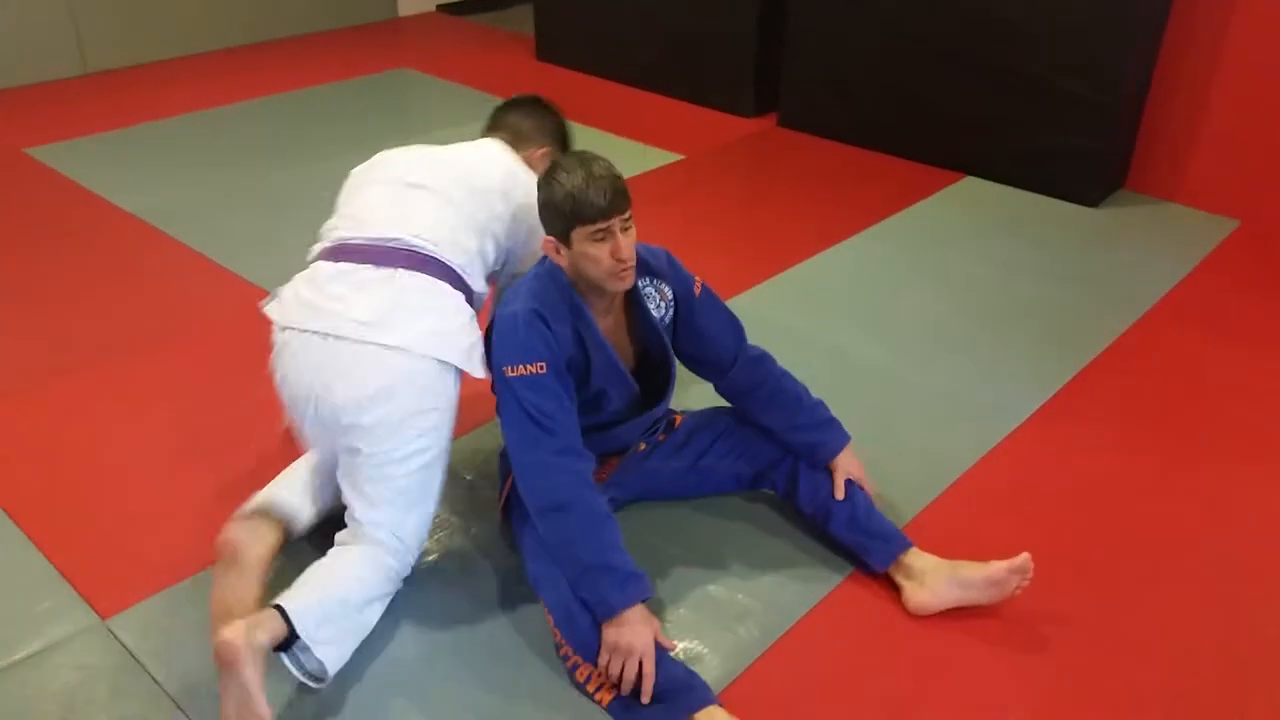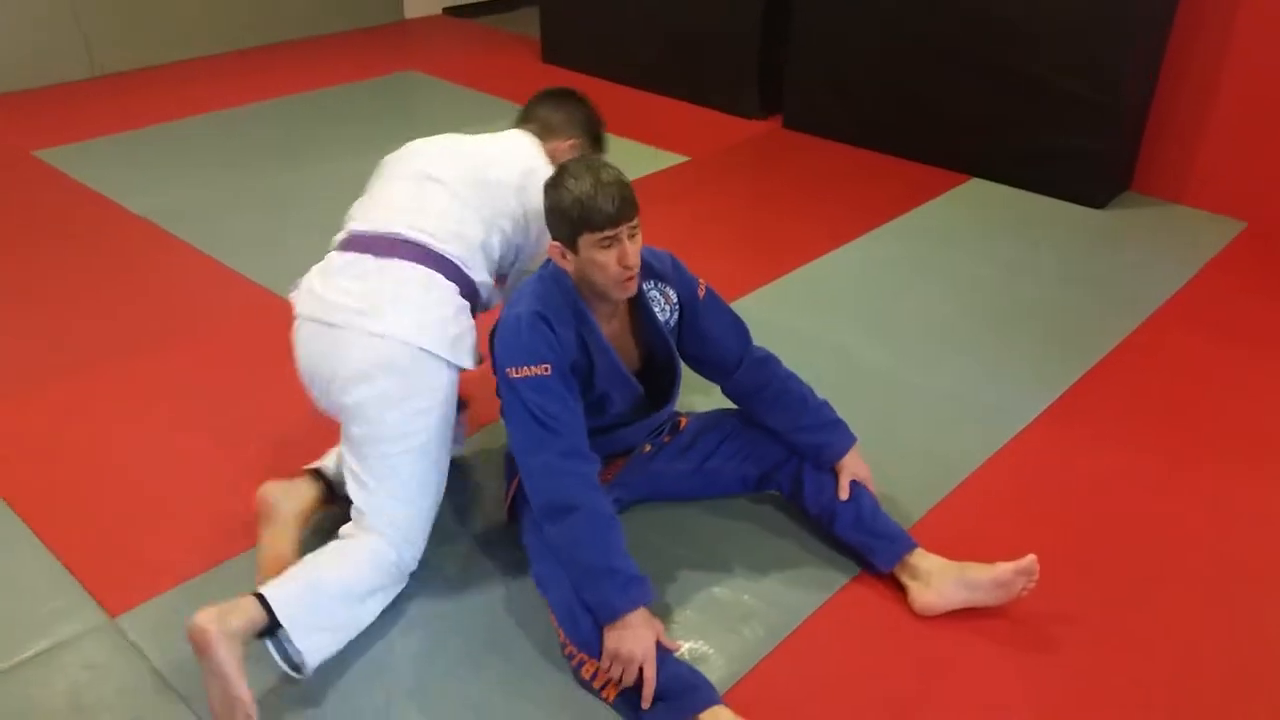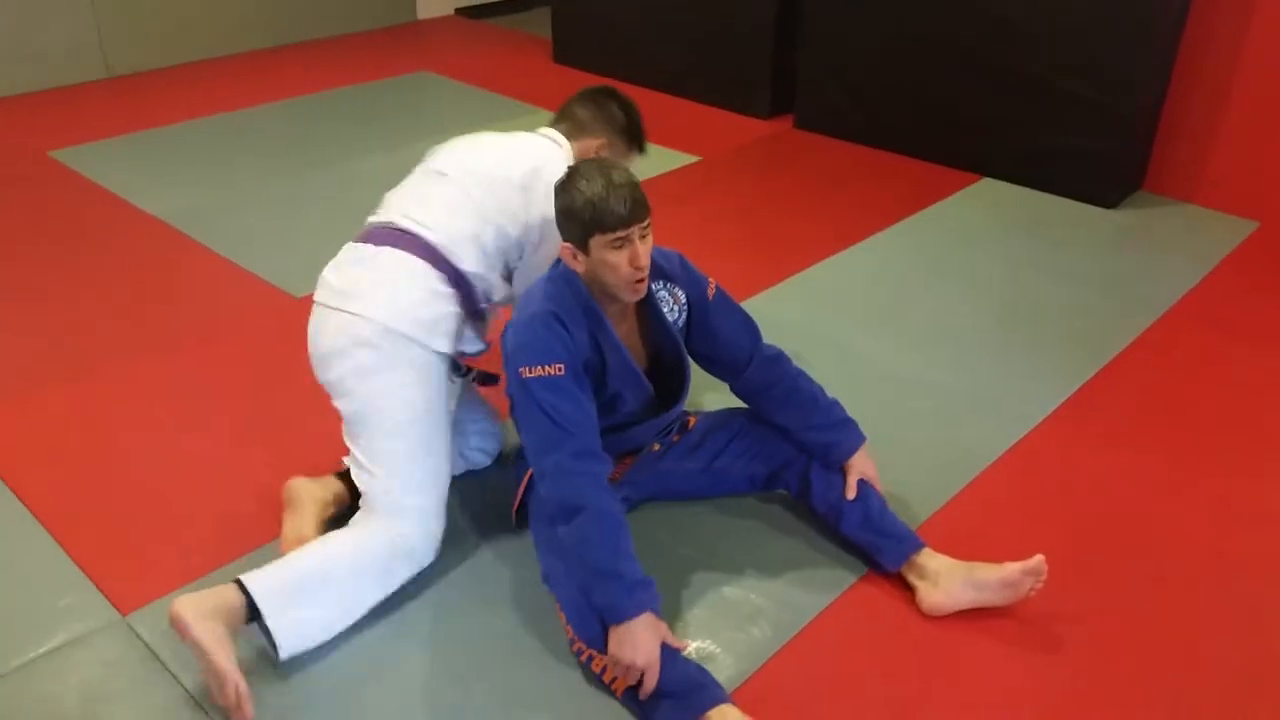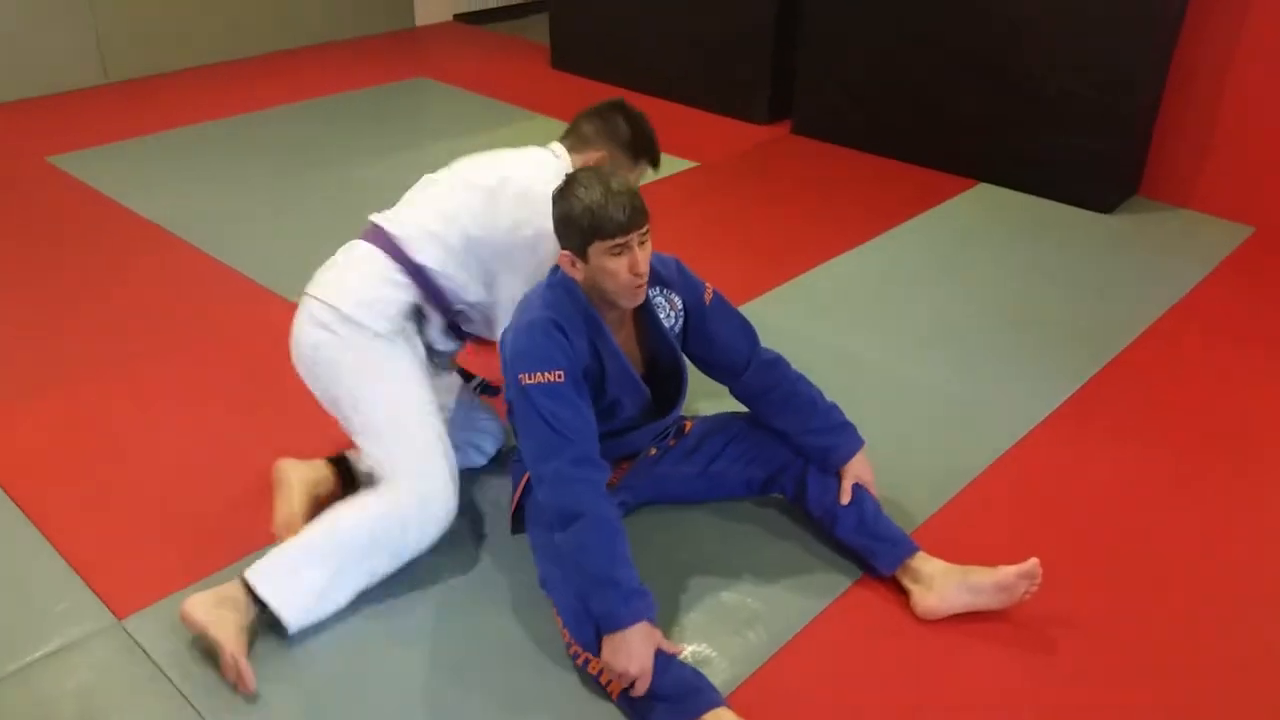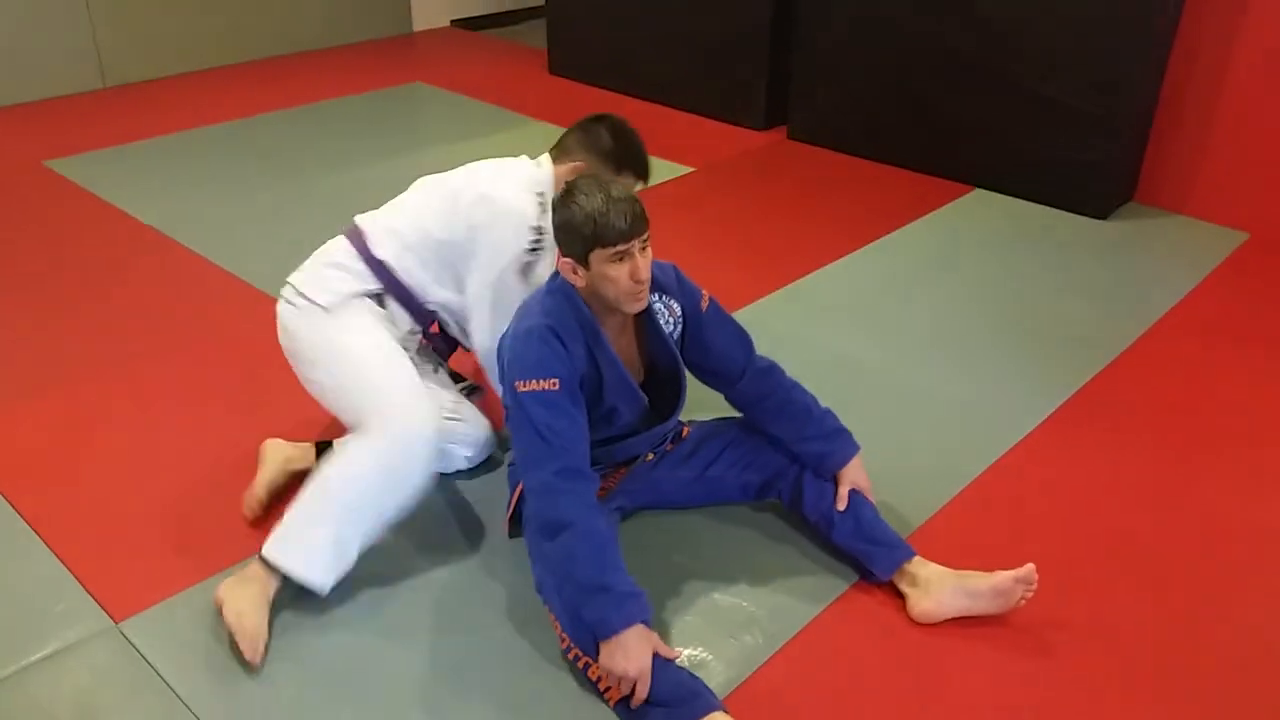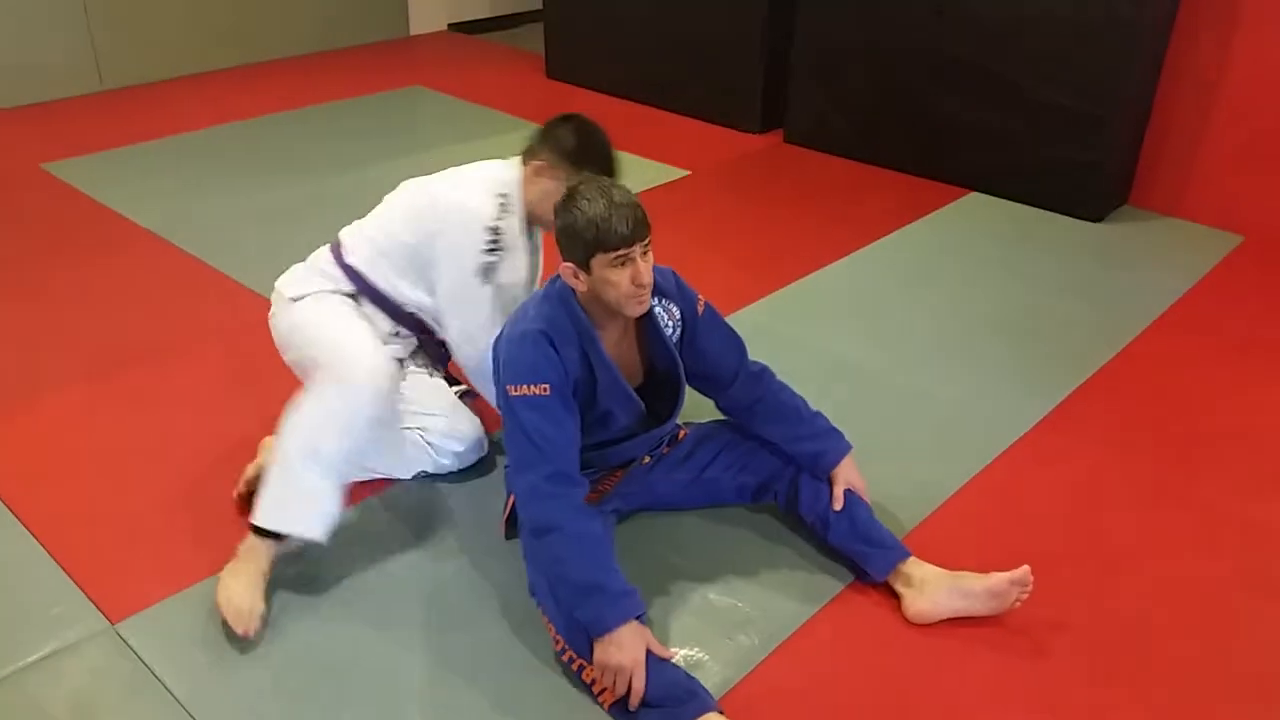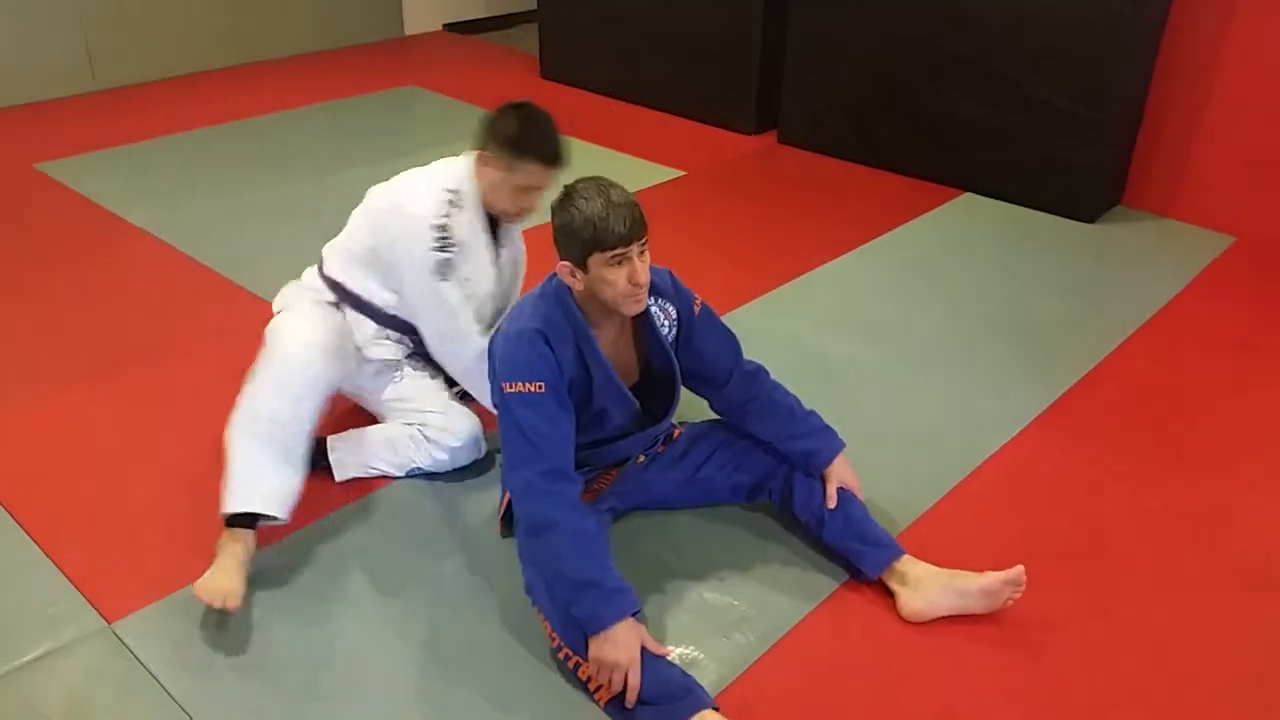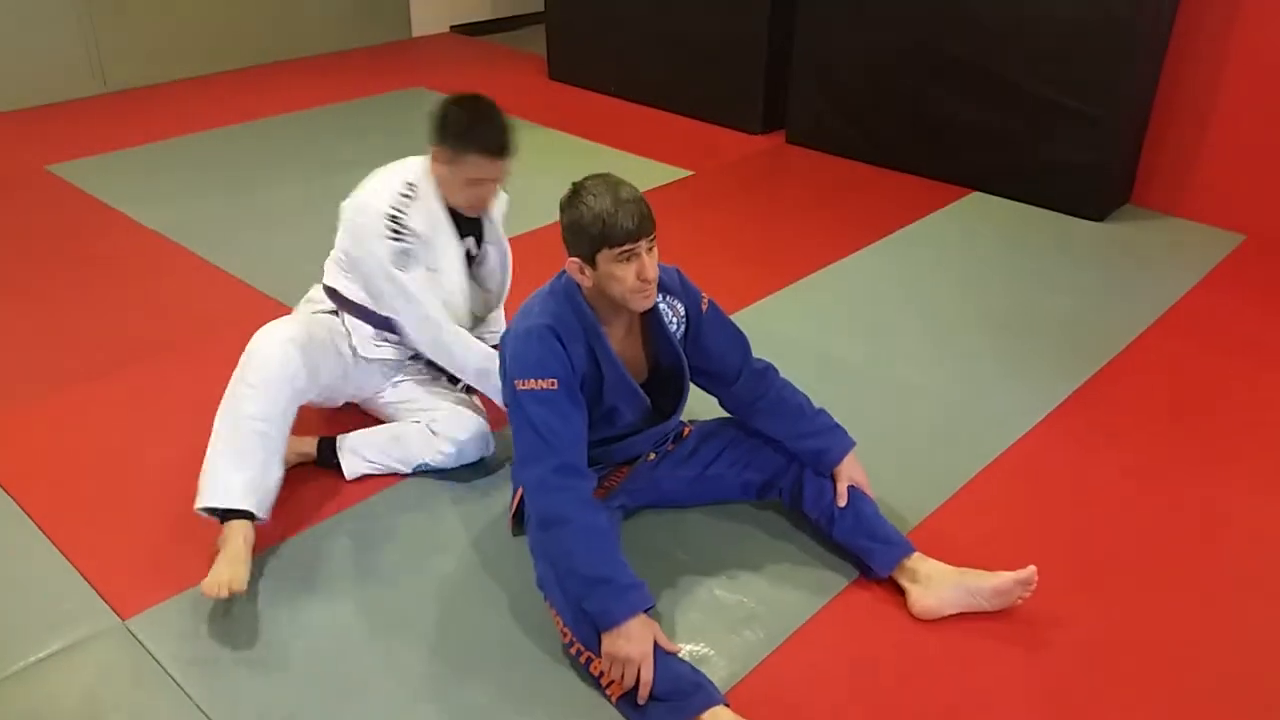
dt=0.1s
person 1, frame 1
left shoulder: (385, 163)
right shoulder: (526, 192)
left hip: (304, 331)
right hip: (406, 353)
left knee: (339, 455)
right knee: (384, 548)
left ankle: (264, 525)
right ankle: (260, 635)
person 1, frame 2
left shoulder: (420, 149)
right shoulder: (543, 188)
left hip: (323, 317)
right hip: (404, 340)
right knee: (388, 541)
left ankle: (306, 491)
right ankle: (239, 622)
person 1, frame 3
left shoulder: (488, 152)
right shoulder: (559, 191)
left hip: (351, 305)
right hip: (384, 330)
left knee: (481, 437)
right knee: (406, 534)
left ankle: (334, 491)
right ankle: (222, 608)
person 1, frame 4
left shoulder: (514, 172)
right shoulder: (550, 202)
left hip: (359, 304)
right hip: (361, 320)
left knee: (482, 437)
right knee: (424, 501)
left ankle: (330, 477)
right ankle: (238, 601)
person 1, frame 5
left shoulder: (530, 190)
right shoulder: (516, 213)
left elbow: (511, 319)
right elbow: (497, 343)
left hip: (395, 322)
right hip: (337, 300)
left knee: (472, 441)
right knee: (413, 444)
left ankle: (303, 459)
right ankle: (260, 577)
person 1, frame 6
left shoulder: (515, 202)
right shoulder: (476, 214)
left elbow: (507, 308)
right elbow: (476, 342)
left hip: (393, 335)
right hip: (327, 300)
left knee: (462, 443)
right knee: (364, 380)
left ankle: (294, 450)
right ankle: (255, 553)
person 1, frame 7
left shoulder: (503, 196)
right shoulder: (427, 209)
left elbow: (493, 290)
right elbow: (454, 339)
left hip: (403, 352)
right hip: (334, 315)
left knee: (461, 438)
right knee: (300, 349)
left ankle: (298, 454)
right ankle: (239, 538)
person 1, frame 8
left shoulder: (484, 196)
right shoulder: (392, 205)
left elbow: (485, 285)
right elbow: (429, 330)
left wrist: (499, 344)
left hip: (411, 362)
right hip: (342, 335)
left knee: (468, 436)
right knee: (277, 351)
left ankle: (307, 452)
right ankle: (236, 531)
person 2, frame 1
left shoulder: (655, 271)
right shoulder: (527, 326)
left elbow: (739, 365)
right elbow: (558, 479)
left wrist: (830, 442)
right wrist: (621, 601)
left hip: (646, 441)
right hip: (561, 474)
left knee: (790, 445)
right knee: (578, 585)
left ankle: (913, 569)
person 2, frame 2
left shoulder: (659, 274)
right shoulder: (530, 329)
left elbow: (744, 367)
right elbow: (563, 481)
left wrist: (836, 442)
right wrist: (623, 605)
left hip: (651, 441)
right hip: (564, 476)
left knee: (795, 446)
right knee: (581, 583)
left ankle: (920, 570)
person 2, frame 3
left shoulder: (669, 274)
right shoulder: (541, 329)
left elbow: (754, 365)
right elbow: (574, 479)
left wrist: (844, 441)
right wrist: (629, 607)
left hip: (660, 441)
right hip: (575, 473)
left knee: (801, 443)
right knee: (594, 588)
left ankle: (927, 569)
person 2, frame 4
left shoulder: (666, 280)
right shoulder: (539, 336)
left elbow: (753, 368)
right elbow: (572, 486)
left wrist: (842, 444)
right wrist: (624, 615)
left hip: (656, 444)
right hip: (572, 478)
left knee: (797, 446)
right knee: (590, 590)
left ankle: (922, 573)
person 2, frame 5
left shoulder: (665, 288)
right shoulder: (538, 342)
left elbow: (750, 378)
right elbow: (562, 494)
left wrist: (838, 451)
right wrist: (617, 619)
left hip: (654, 450)
right hip: (574, 483)
left knee: (793, 454)
right knee: (584, 594)
left ankle: (918, 577)
person 2, frame 6
left shoulder: (664, 292)
right shoulder: (533, 347)
left elbow: (742, 383)
right elbow: (552, 496)
left wrist: (831, 451)
right wrist: (610, 617)
left hip: (650, 452)
right hip: (568, 487)
left knee: (789, 455)
right knee: (577, 594)
left ankle: (913, 578)
person 2, frame 7
left shoulder: (660, 294)
right shoulder: (529, 345)
left elbow: (737, 383)
right elbow: (546, 494)
left wrist: (824, 450)
right wrist: (607, 614)
left hip: (647, 453)
right hip: (567, 484)
left knee: (785, 456)
right knee: (573, 593)
left ankle: (907, 576)
person 2, frame 8
left shoulder: (668, 291)
right shoulder: (539, 341)
left elbow: (745, 381)
right elbow: (558, 490)
left wrist: (834, 448)
right wrist: (620, 610)
left hip: (656, 450)
right hip: (576, 481)
left knee: (795, 454)
right knee: (583, 588)
left ankle: (918, 574)
